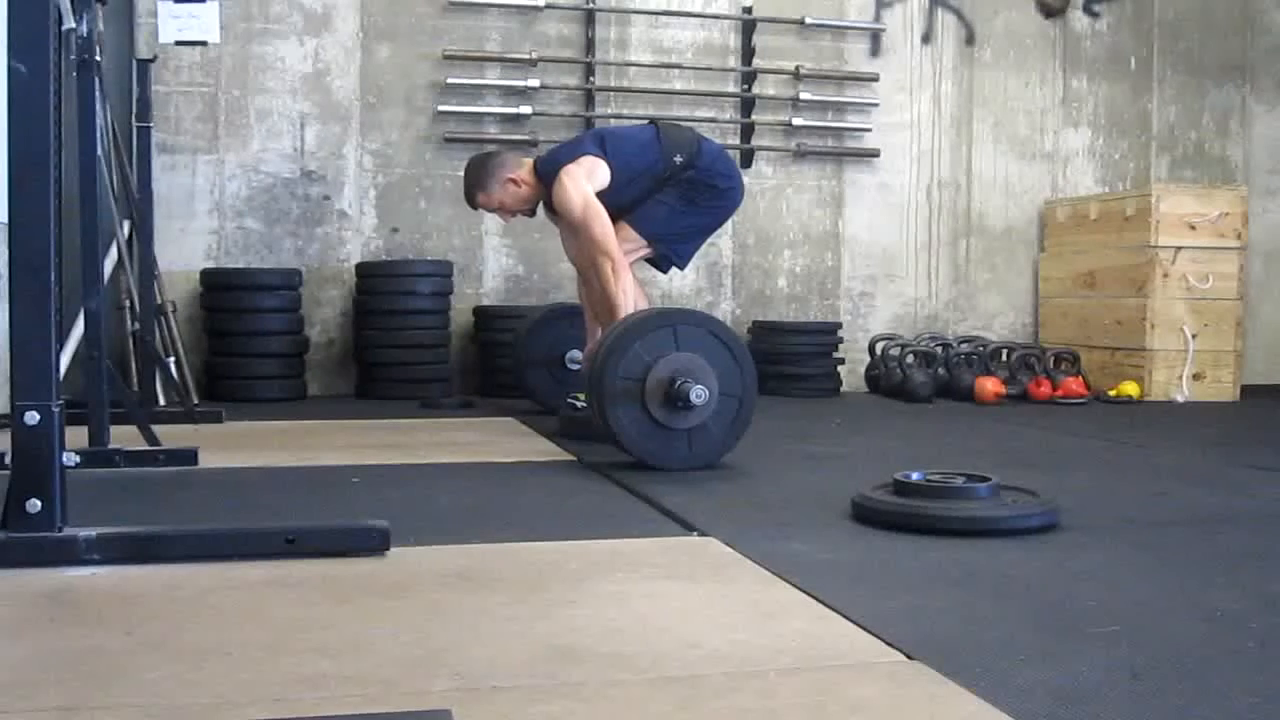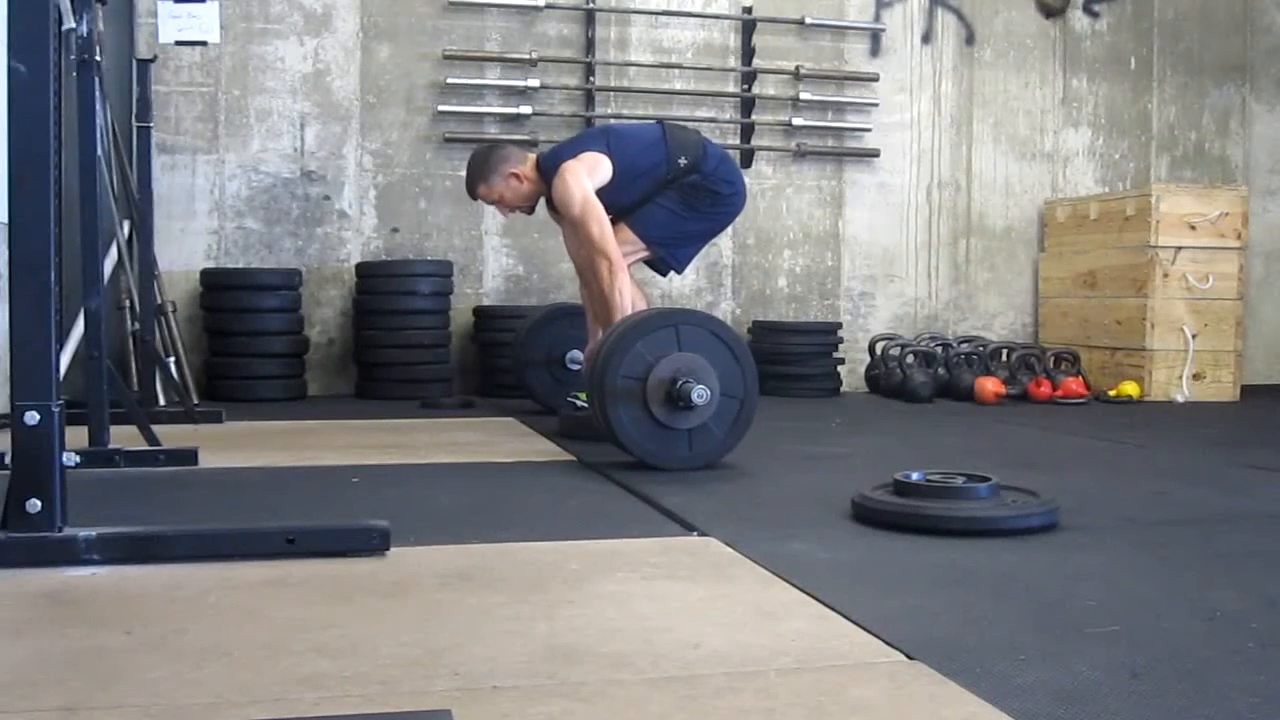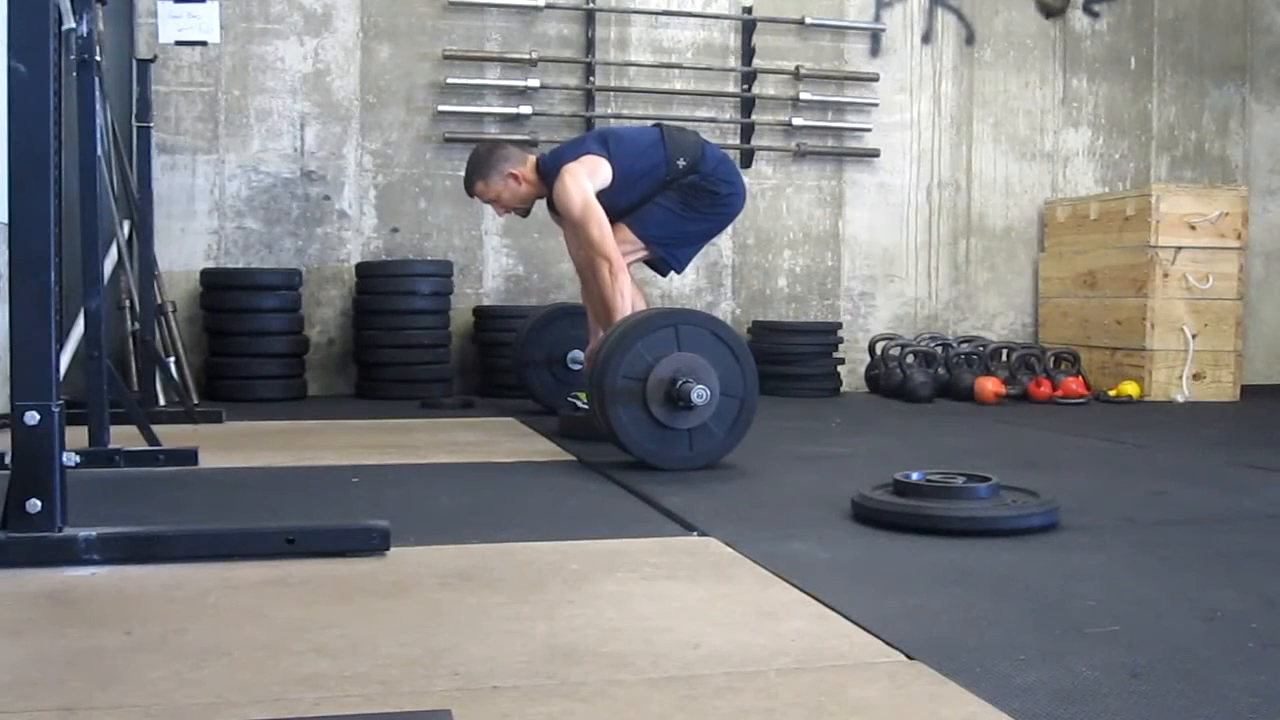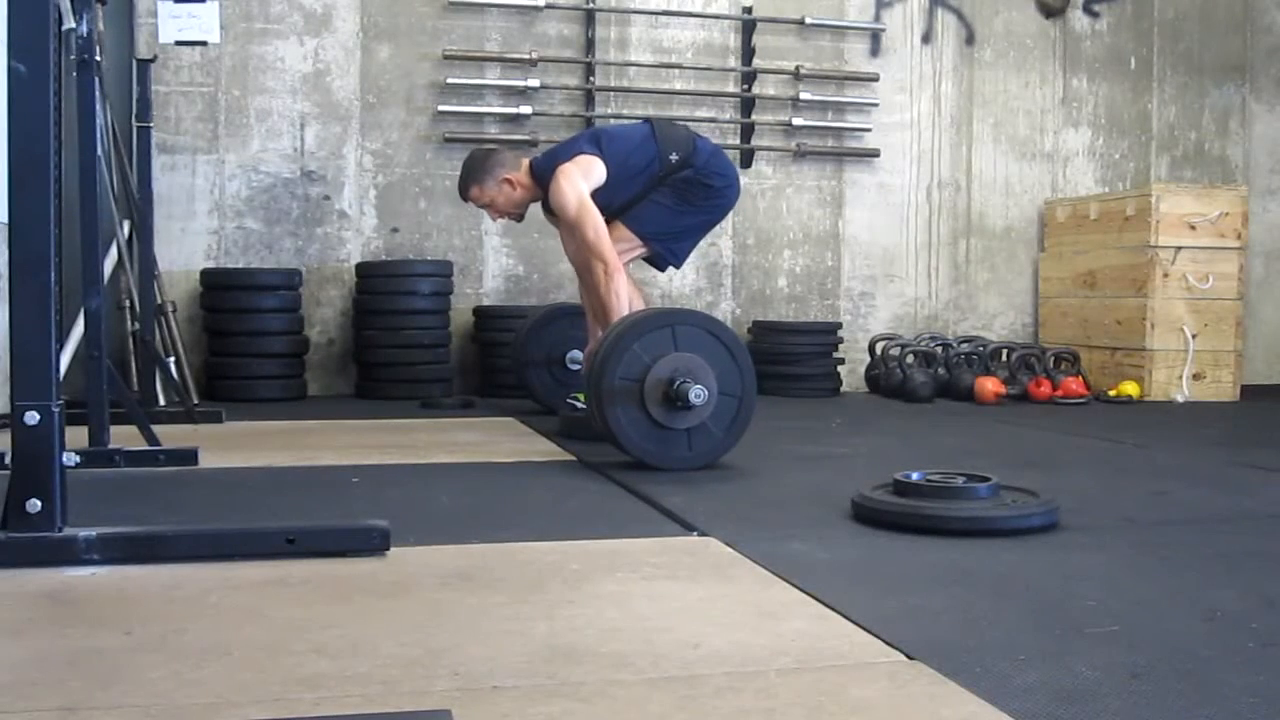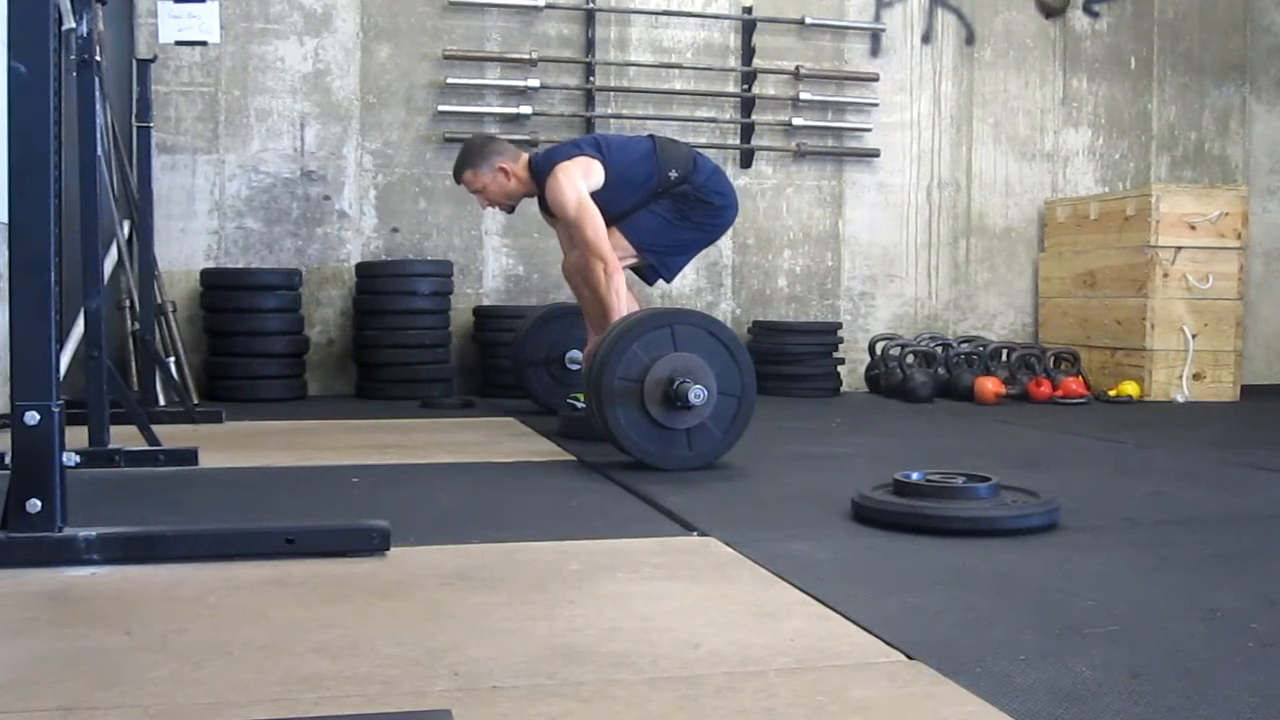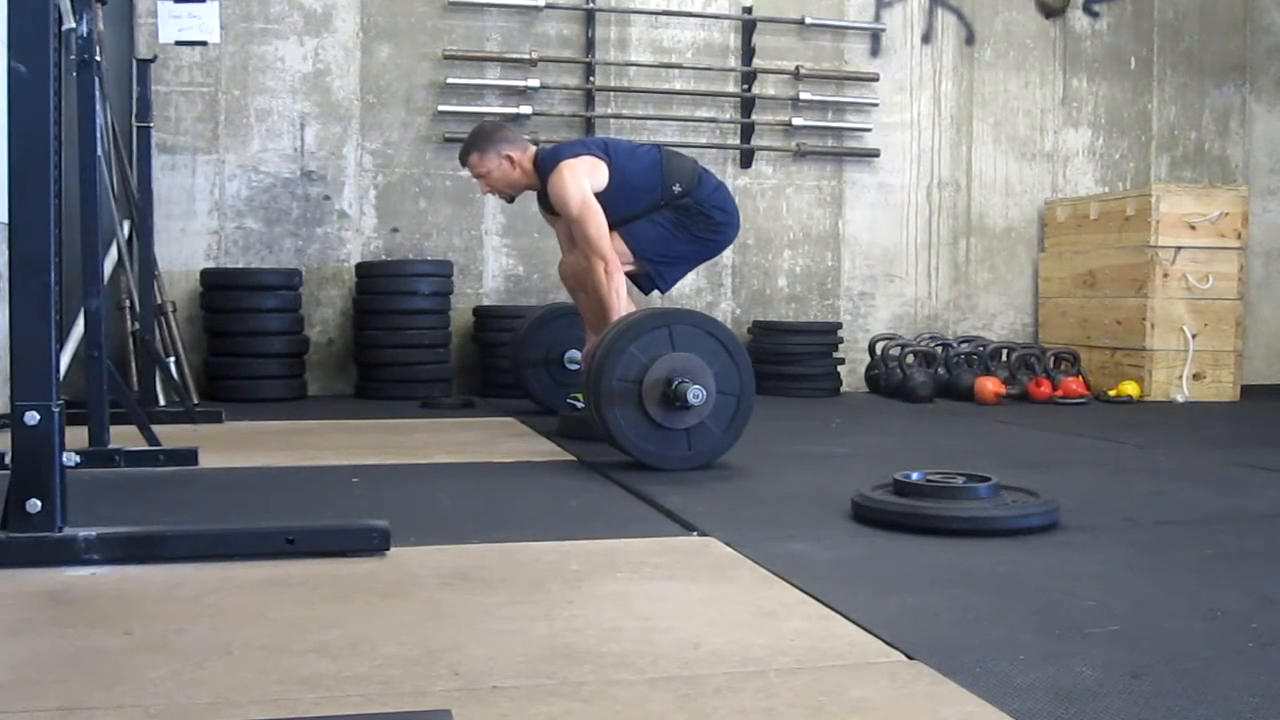
dt=0.4s
person 1, frame 1
left shoulder: (566, 184)
right shoulder: (555, 189)
left elbow: (612, 265)
right elbow: (585, 269)
right wrist: (594, 343)
left hip: (710, 178)
right hip: (687, 175)
left knee: (607, 260)
right knee: (596, 261)
person 1, frame 2
left shoulder: (567, 180)
right shoulder: (559, 190)
left elbow: (610, 263)
right elbow: (587, 268)
right wrist: (596, 342)
left hip: (712, 181)
right hip: (693, 179)
left knee: (608, 259)
right knee: (598, 261)
person 1, frame 3
left shoulder: (567, 183)
right shoulder: (559, 190)
left elbow: (611, 266)
right elbow: (587, 270)
right wrist: (596, 343)
left hip: (711, 183)
right hip: (693, 181)
left knee: (607, 266)
right knee: (596, 265)
person 1, frame 4
left shoulder: (562, 184)
right shoulder: (553, 190)
left elbow: (608, 268)
right elbow: (586, 268)
right wrist: (595, 343)
left hip: (705, 177)
right hip: (689, 174)
left knee: (604, 262)
right knee: (595, 262)
person 1, frame 5
left shoulder: (561, 181)
right shoulder: (549, 188)
left elbow: (606, 267)
right elbow: (581, 267)
right wrist: (595, 343)
left hip: (703, 195)
right hip: (686, 192)
left knee: (597, 264)
right knee: (584, 266)
person 1, frame 6
left shoulder: (565, 177)
right shoulder: (550, 187)
left elbow: (606, 264)
right elbow: (590, 266)
right wrist: (595, 339)
left hip: (705, 209)
right hip: (690, 207)
left knee: (597, 265)
right knee: (576, 269)
